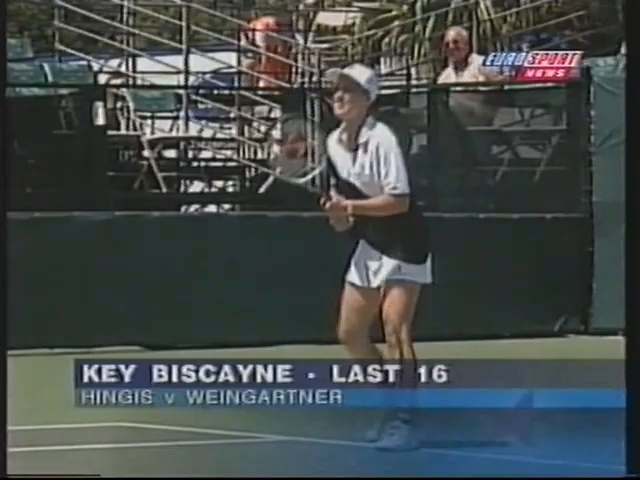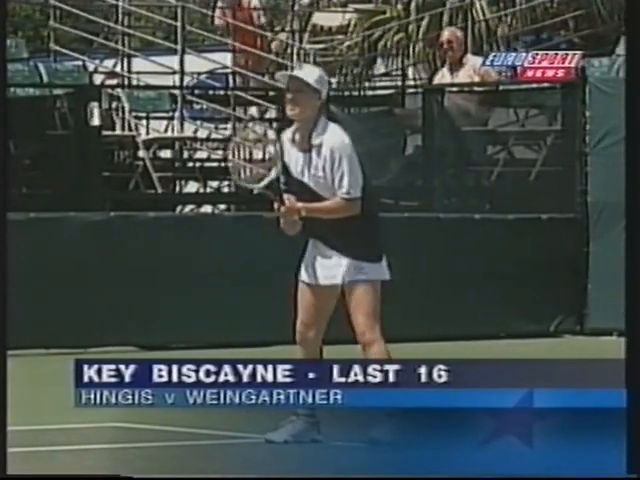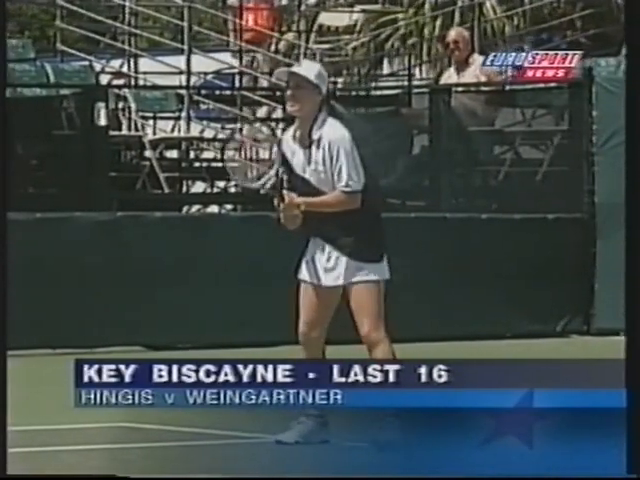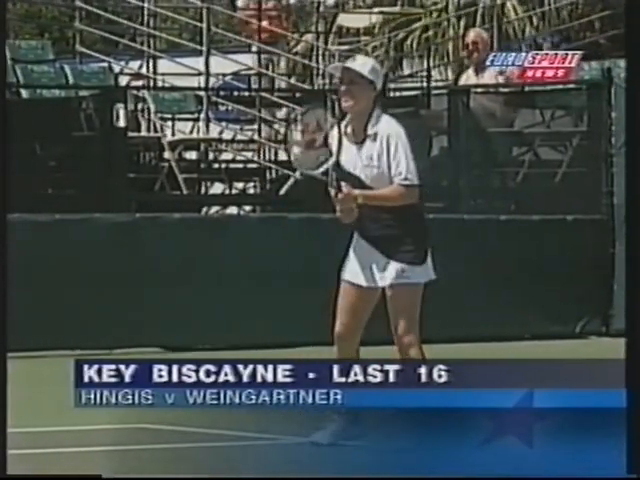
dt=1s
person 1, frame 1
left shoulder: (382, 139)
right shoulder: (333, 142)
left elbow: (399, 200)
left wrist: (350, 207)
right wrist: (336, 209)
left hip: (402, 246)
right hip: (369, 248)
left knee: (395, 334)
right knee: (349, 334)
left ankle: (404, 422)
right ankle: (392, 407)
person 1, frame 2
left shoulder: (336, 141)
right shoulder: (286, 140)
left elbow: (351, 204)
left wrist: (302, 209)
right wrist: (289, 214)
left hip: (358, 248)
right hip: (320, 248)
left knee: (367, 333)
right knee: (306, 335)
right ankle: (308, 417)
person 1, frame 3
left shoulder: (336, 136)
right shoulder: (287, 139)
left elbow: (351, 197)
left wrist: (302, 204)
right wrist: (291, 212)
left hip: (358, 245)
right hip: (321, 246)
left knee: (372, 333)
right knee: (309, 335)
right ankle: (316, 417)
person 1, frame 4
left shoulder: (390, 132)
right shoulder: (336, 135)
left elbow: (409, 191)
left wrist: (360, 198)
right wrist: (343, 206)
left hip: (401, 245)
right hip: (364, 244)
left knee: (406, 338)
right knee: (343, 334)
right ankle: (346, 414)
